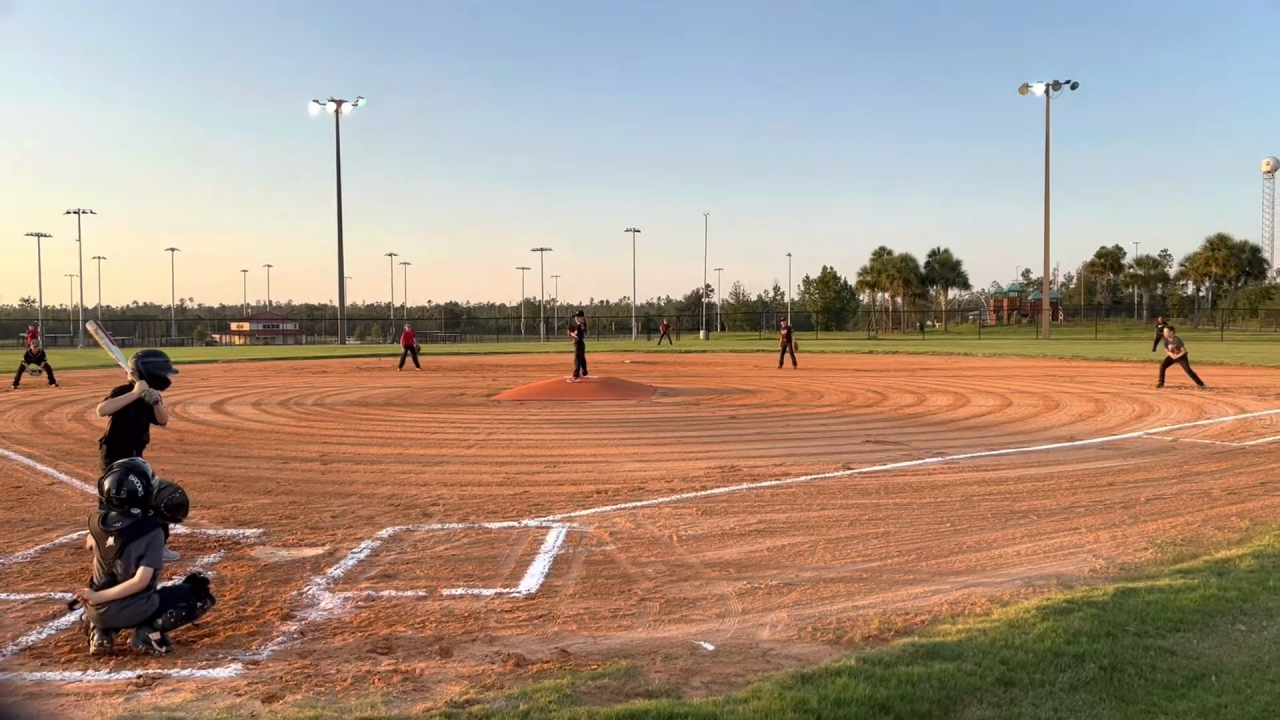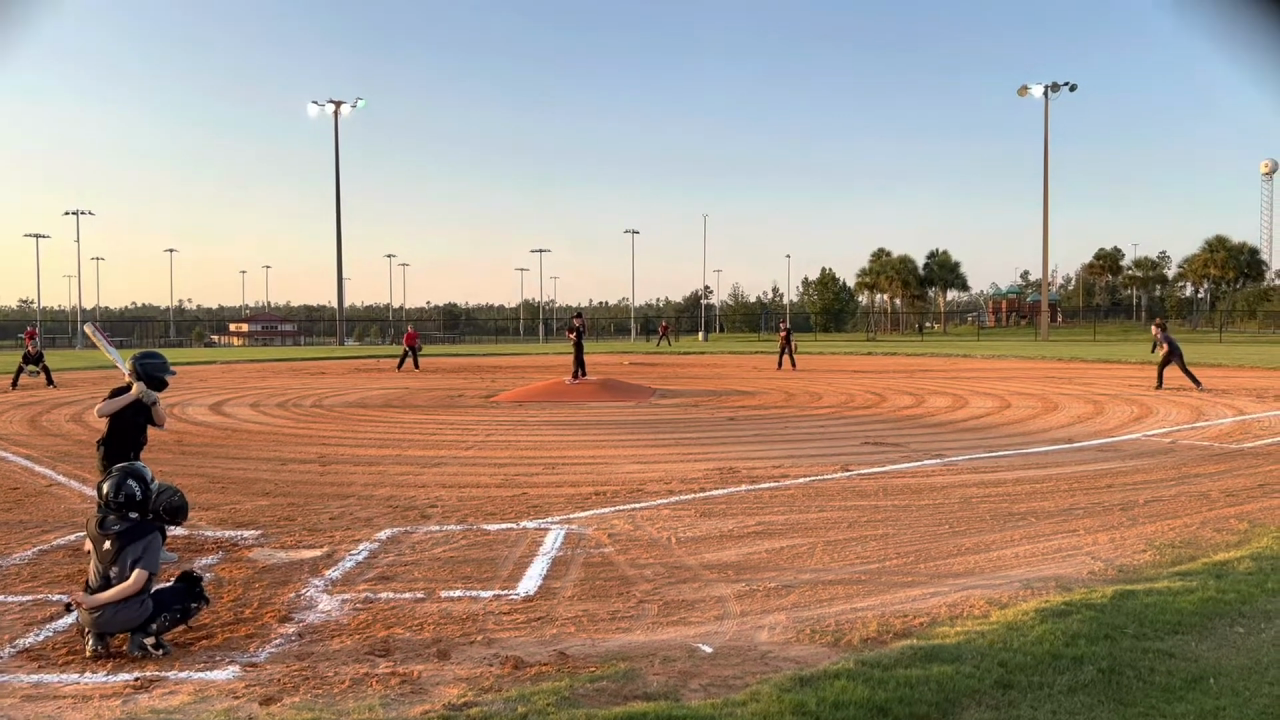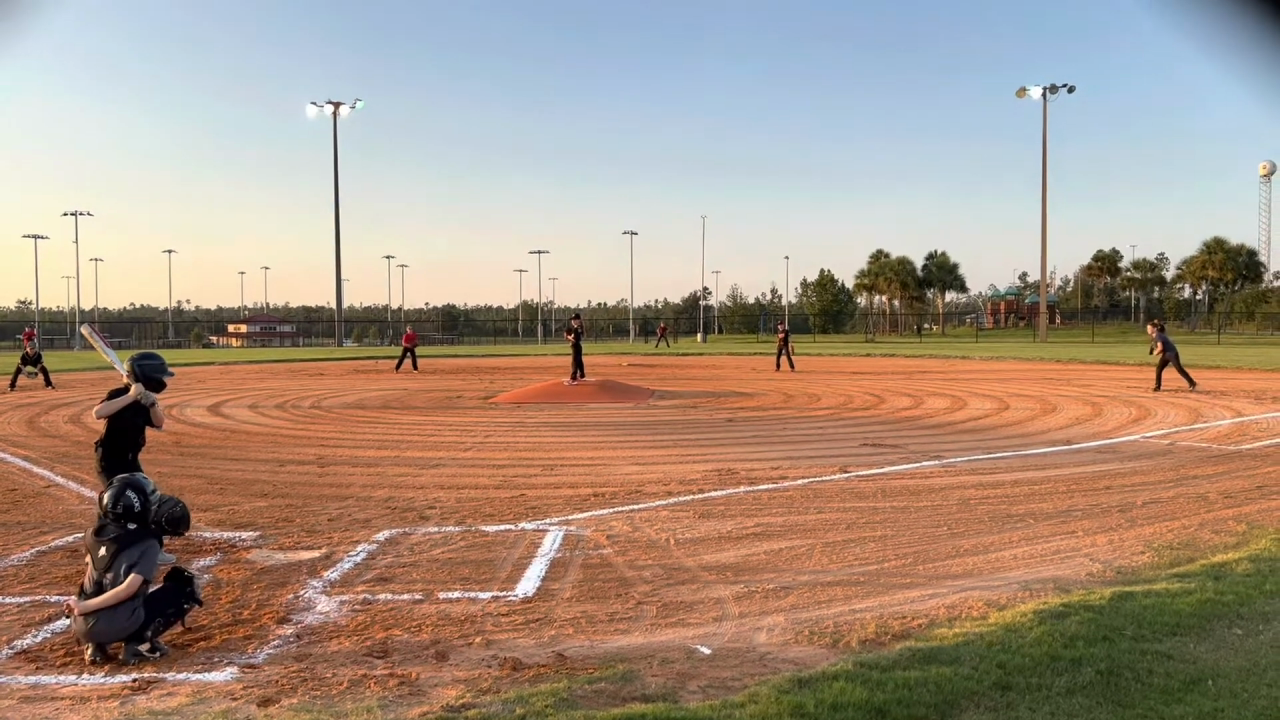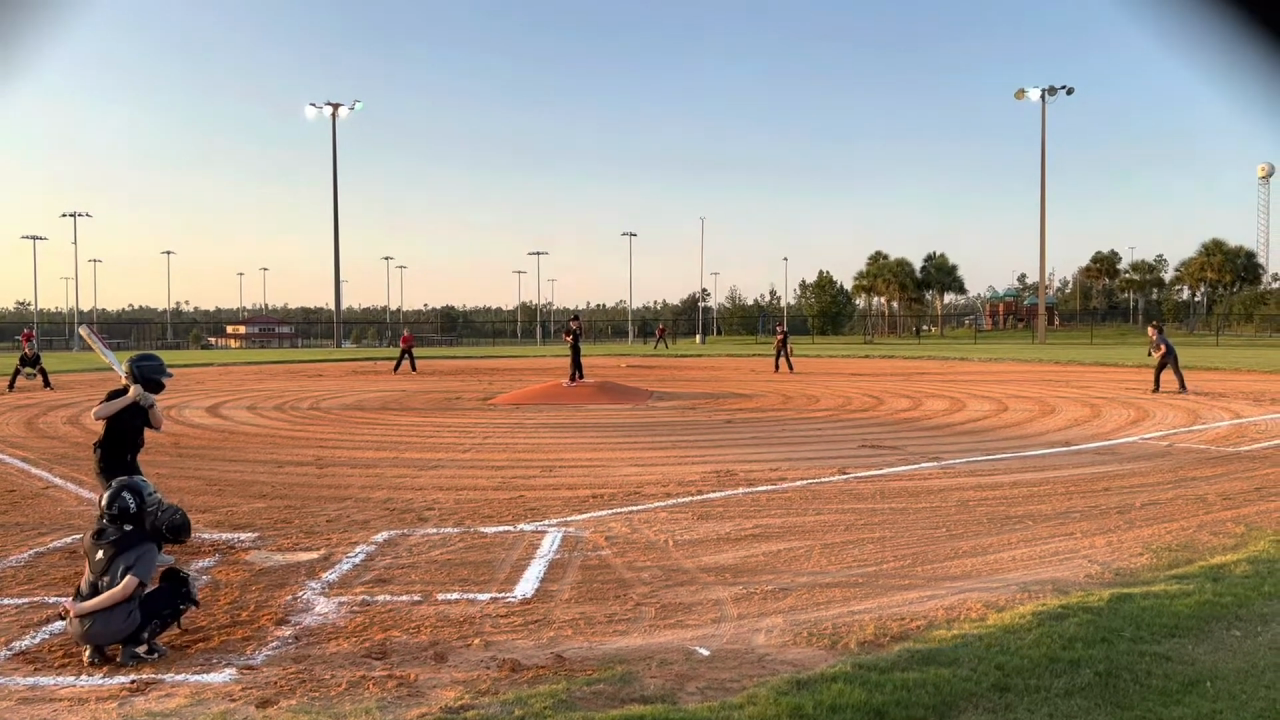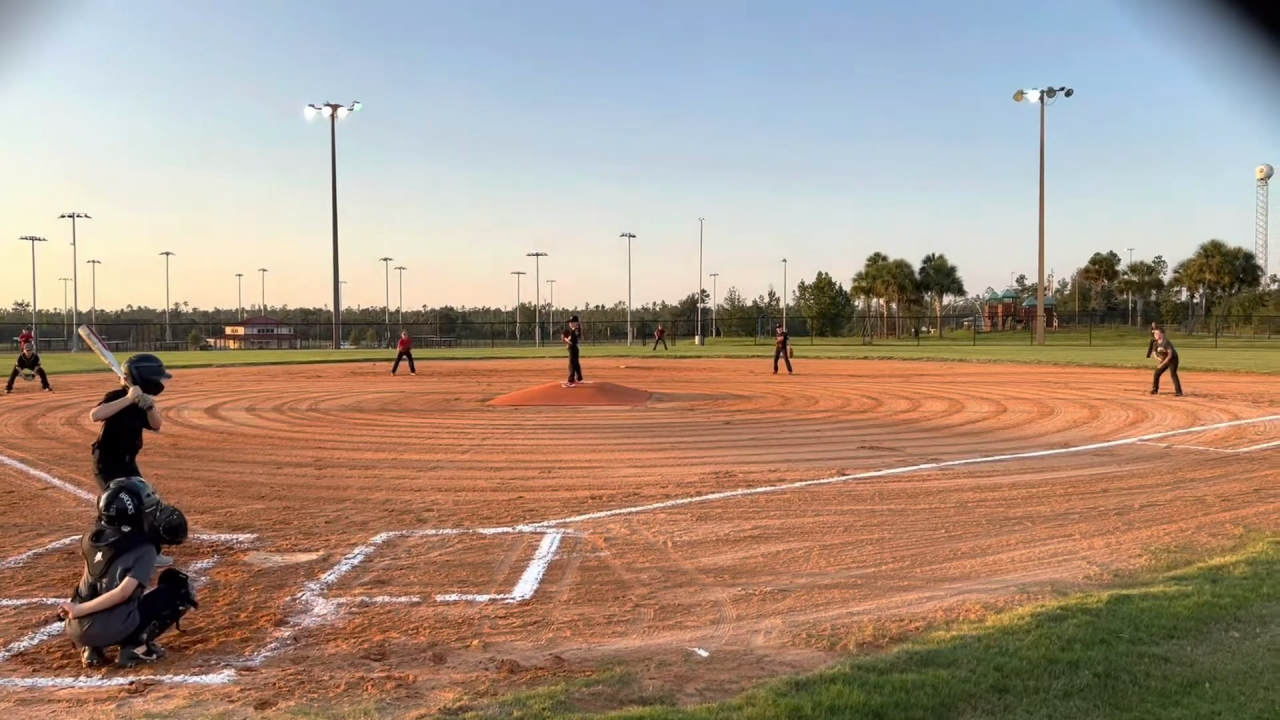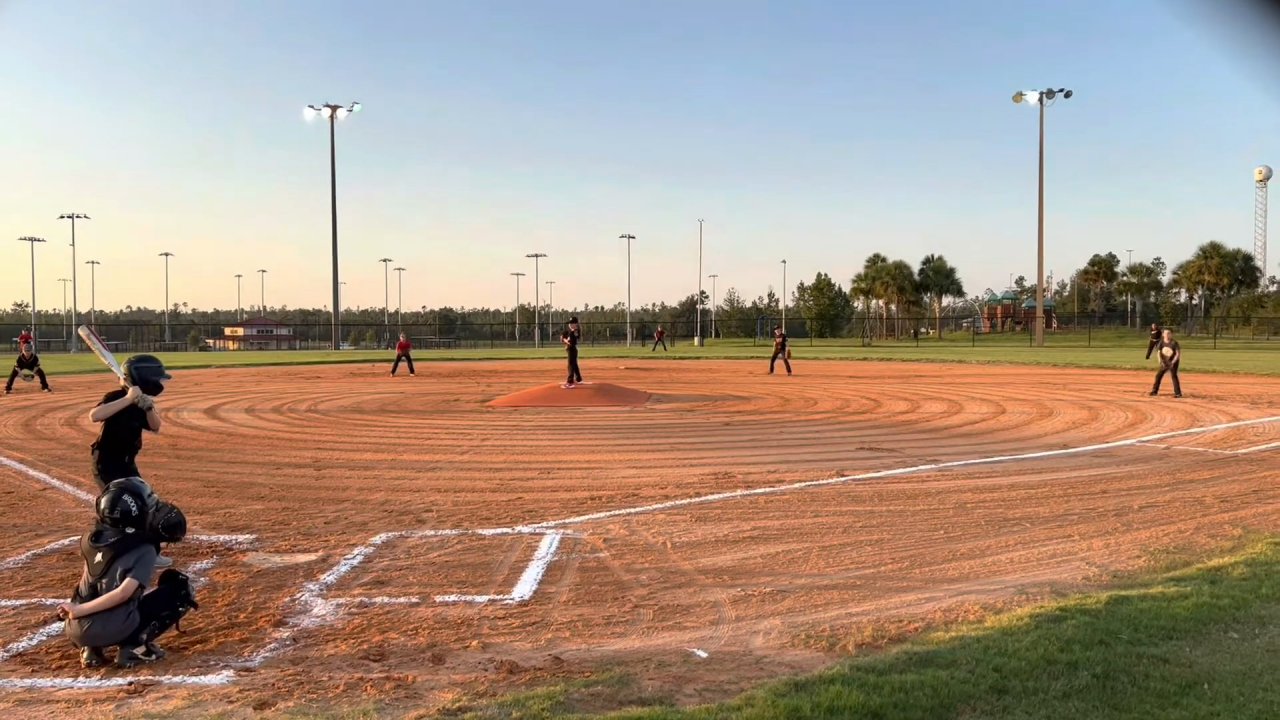
dt=0.2s
person 1, frame 1
left shoulder: (150, 396)
right shoulder: (124, 392)
left elbow: (163, 421)
right elbow: (101, 410)
left wrist: (156, 402)
right wrist: (135, 394)
left hip: (133, 456)
right hip: (115, 457)
person 1, frame 2
left shoulder: (147, 397)
right shoulder: (122, 394)
left elbow: (160, 422)
right elbow: (99, 411)
left wrist: (154, 403)
right wrist: (133, 395)
left hip: (131, 458)
right hip: (112, 458)
person 1, frame 3
left shoulder: (146, 398)
right shoulder: (120, 395)
left elbow: (159, 424)
right elbow: (98, 413)
left wrist: (152, 404)
right wrist: (131, 397)
left hip: (129, 460)
right hip: (110, 460)
left knee: (150, 500)
person 1, frame 4
left shoulder: (144, 400)
right shoulder: (118, 396)
left elbow: (157, 425)
right elbow: (96, 414)
left wrist: (151, 406)
right wrist: (130, 398)
left hip: (128, 461)
right hip: (109, 461)
person 1, frame 5
left shoulder: (142, 401)
right shoulder: (117, 397)
left elbow: (156, 426)
right elbow: (95, 415)
left wrist: (149, 407)
right wrist: (129, 399)
left hip: (127, 462)
right hip: (107, 462)
person 1, frame 6
left shoulder: (141, 402)
right shoulder: (116, 398)
left elbow: (155, 427)
right elbow: (94, 416)
left wrist: (149, 407)
right wrist: (128, 400)
left hip: (126, 462)
right hip: (106, 462)
person 2, frame 1
left shoulder: (97, 522)
right shoulder: (152, 532)
right elbow: (140, 582)
right wrist: (98, 597)
left hip: (97, 612)
right hip: (134, 613)
right knee: (200, 592)
left ankle: (102, 632)
right ankle: (151, 632)
person 2, frame 2
left shoulder: (96, 525)
right shoulder: (150, 536)
right elbow: (135, 585)
right wrist: (92, 601)
left hip: (91, 616)
right hip: (127, 618)
right knee: (194, 590)
left ankle: (97, 636)
right ankle: (146, 636)
person 2, frame 3
left shoulder: (95, 533)
right shoulder: (147, 544)
right elbow: (128, 589)
right wrist: (84, 606)
left hip: (82, 626)
right hip: (119, 627)
right knee: (186, 588)
left ankle: (96, 645)
right ankle: (141, 643)
person 2, frame 4
left shoulder: (94, 537)
right shoulder: (146, 548)
right elbow: (123, 592)
right wrist: (79, 608)
left hip: (78, 629)
right hip: (114, 630)
right knee: (182, 588)
left ankle: (94, 647)
right ankle: (138, 645)
person 2, frame 5
left shoulder: (93, 538)
right shoulder: (144, 549)
right elbow: (122, 593)
right wrist: (78, 610)
left hip: (77, 630)
right hip: (112, 631)
right knee: (180, 588)
left ankle: (92, 648)
right ankle: (136, 647)
person 2, frame 6
left shoulder: (92, 539)
right shoulder: (144, 549)
right elbow: (123, 594)
right wrist: (78, 610)
left hip: (76, 630)
right hip: (112, 631)
right knee: (181, 589)
left ankle: (91, 648)
right ankle: (135, 647)
